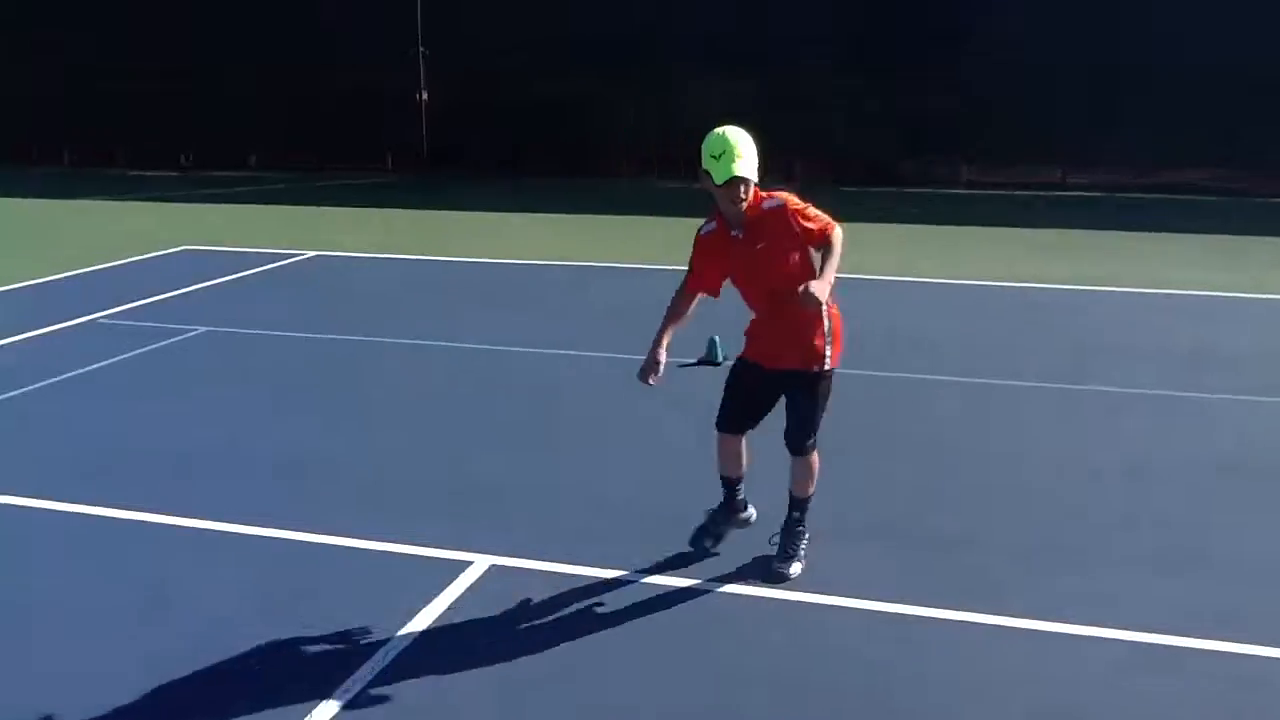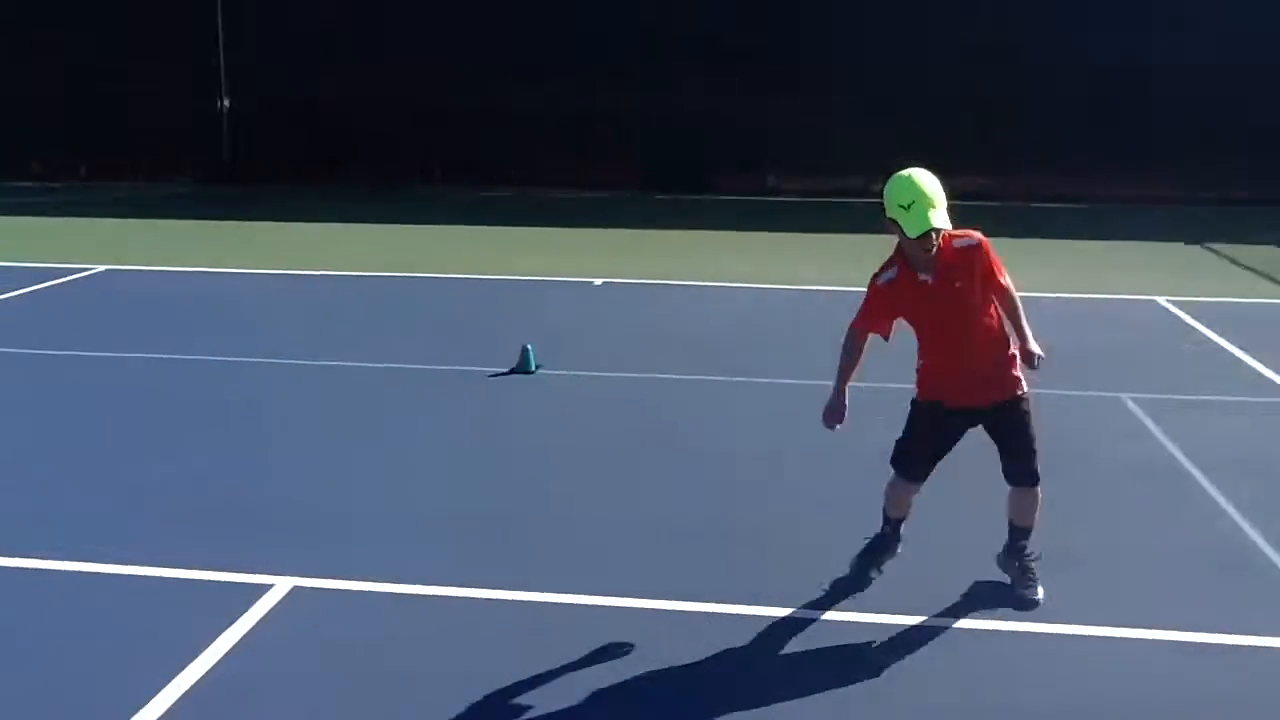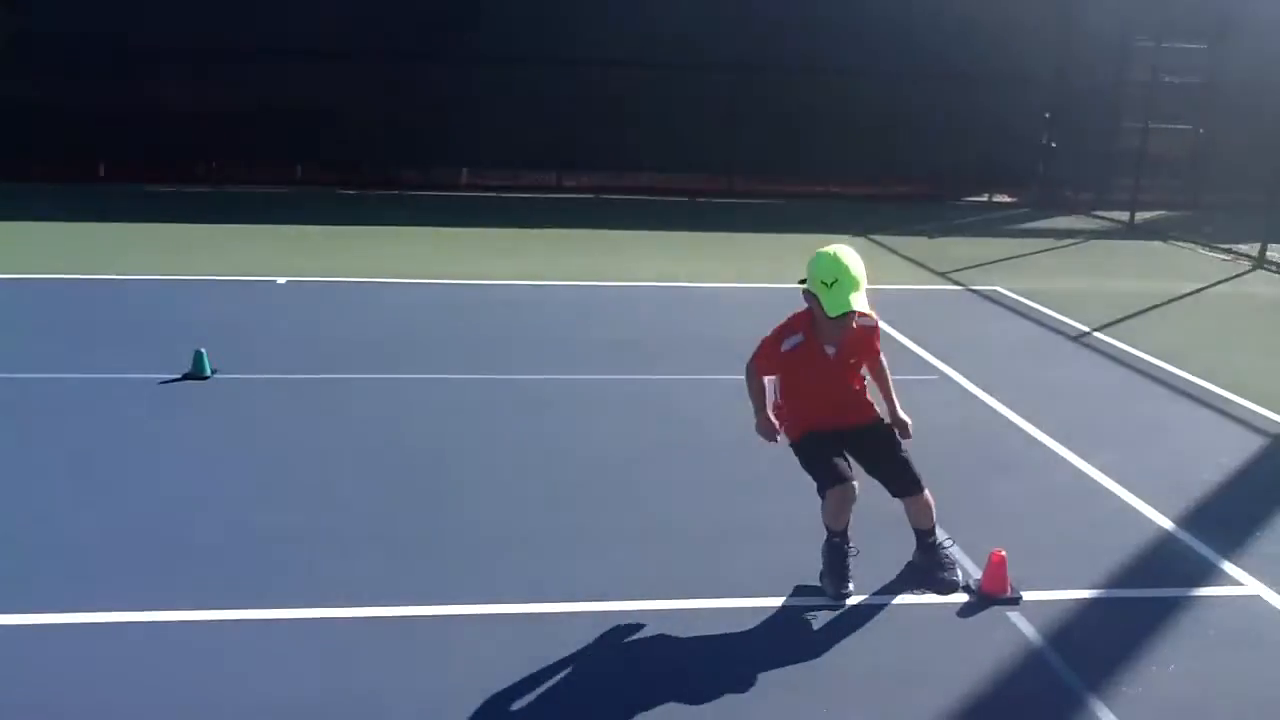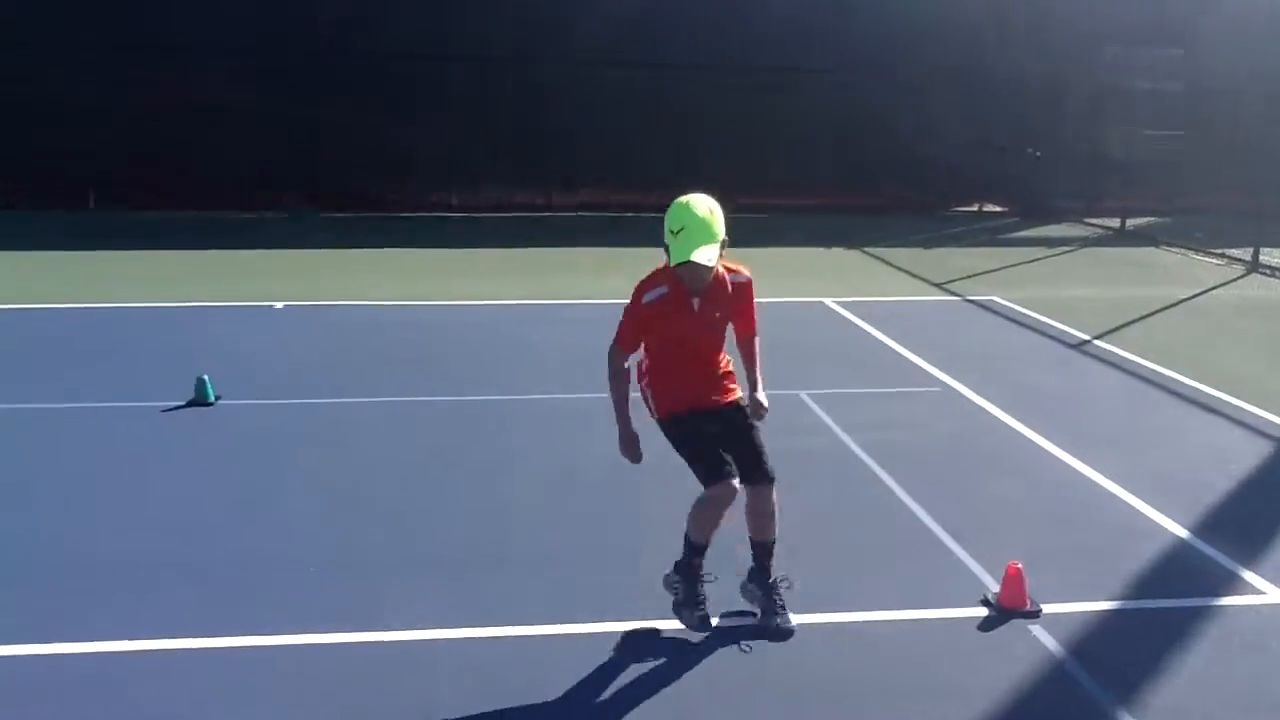
dt=0.4s
person 1, frame 1
left shoulder: (780, 211)
right shoulder: (709, 235)
left elbow: (832, 233)
right elbow: (692, 290)
left wrist: (825, 281)
right wrist: (659, 346)
left hip: (810, 344)
right hip: (763, 343)
left knee: (800, 447)
right knee: (728, 430)
left ankle: (796, 528)
right ankle: (733, 506)
person 1, frame 2
left shoulder: (972, 248)
right shoulder: (888, 281)
left elbow: (1003, 290)
right elbow: (860, 332)
left wrist: (1025, 338)
right wrist: (839, 393)
left hip: (1002, 382)
right hip: (940, 389)
left knee: (1025, 479)
right knee: (908, 474)
left ankle: (1018, 553)
right ankle: (888, 537)
person 1, frame 3
left shoulder: (865, 324)
right shoulder: (787, 342)
right elbow: (755, 367)
left wrist: (894, 409)
right wrist: (761, 415)
left hip: (858, 415)
right hip: (808, 426)
left knee: (912, 489)
right knee: (841, 488)
left ankle: (929, 551)
right ankle: (836, 553)
person 1, frame 4
left shoulder: (739, 283)
right shoulder: (651, 297)
right elbow: (618, 358)
left wrist: (755, 386)
right wrist: (623, 426)
left hip: (723, 391)
right hip: (674, 401)
left knee: (762, 485)
right knee: (724, 486)
left ankle: (763, 578)
right ankle: (687, 576)
